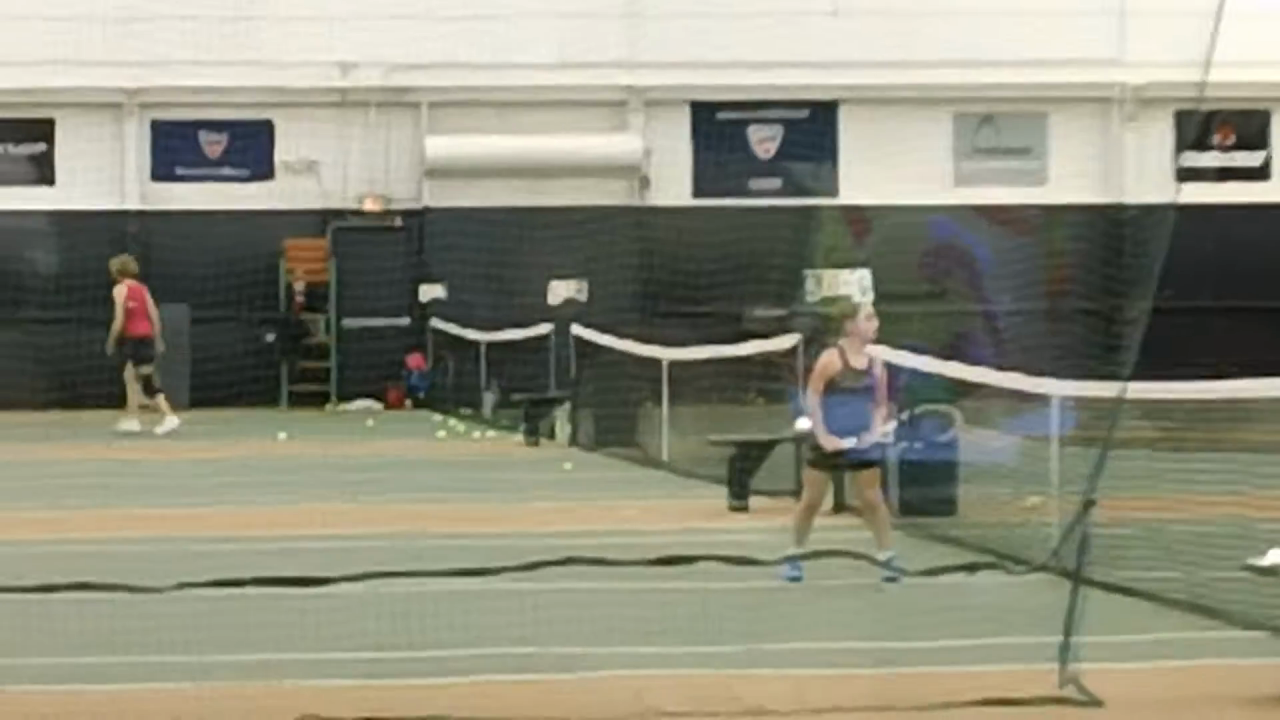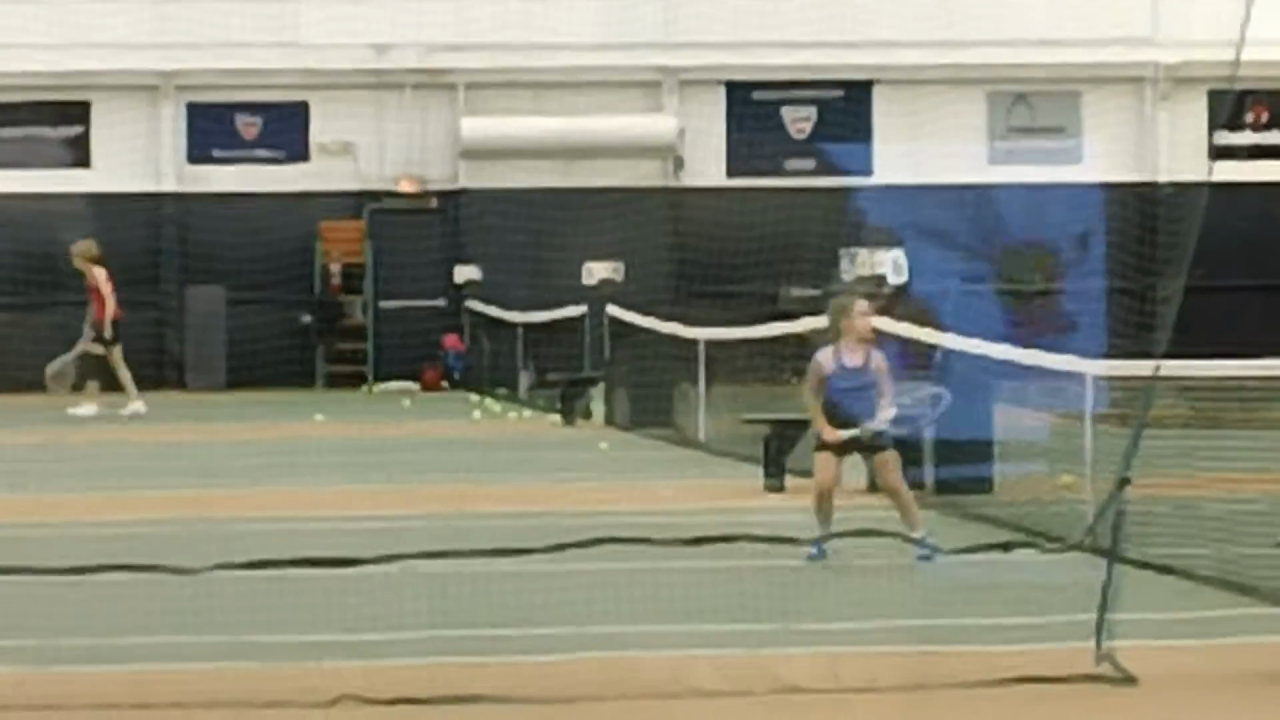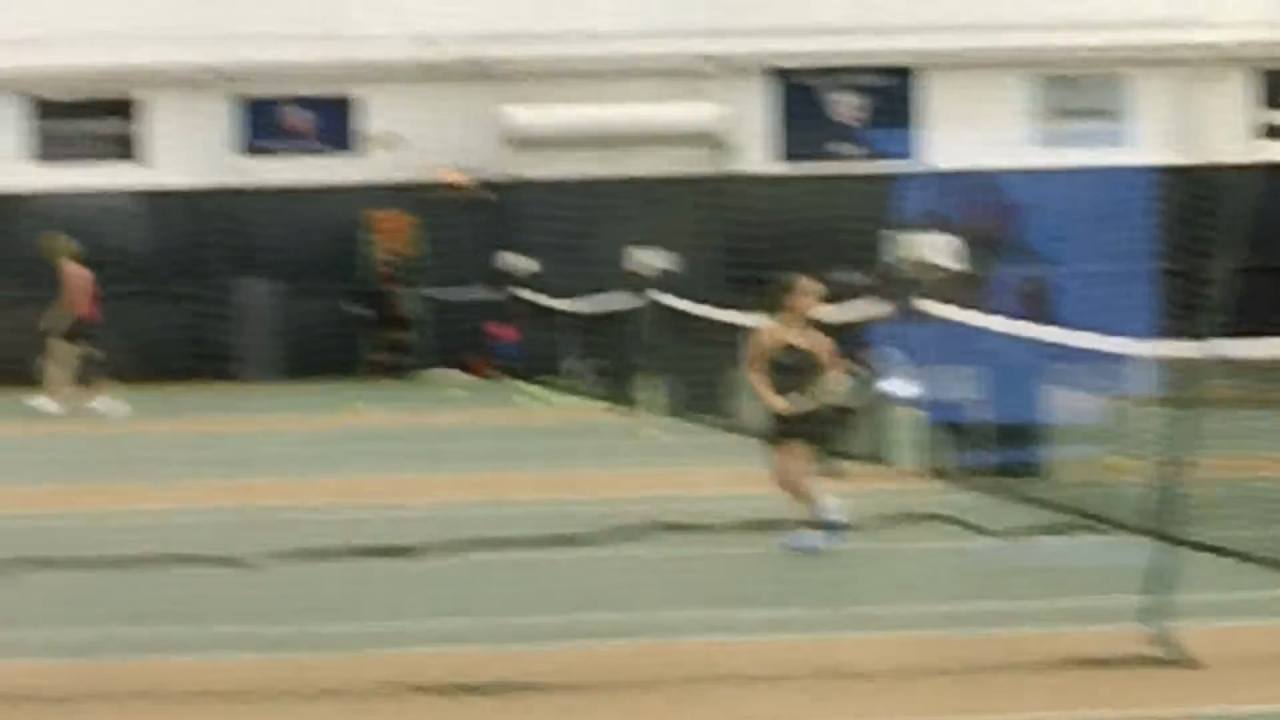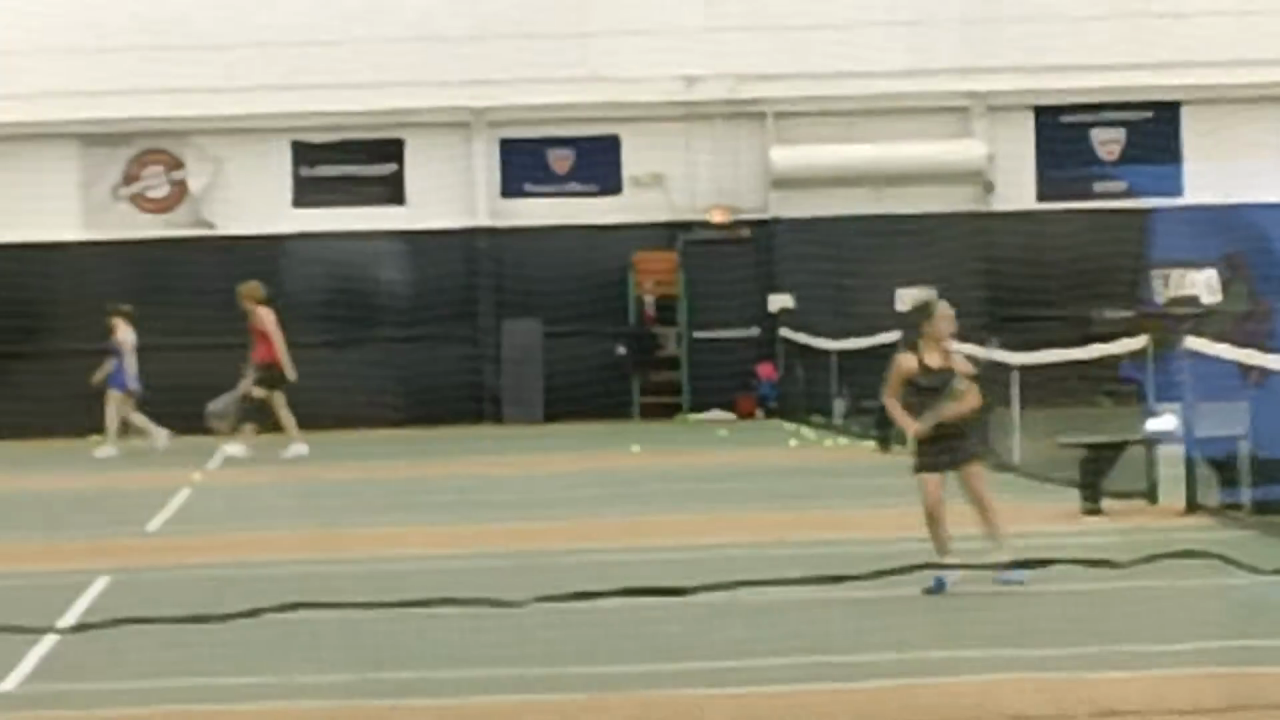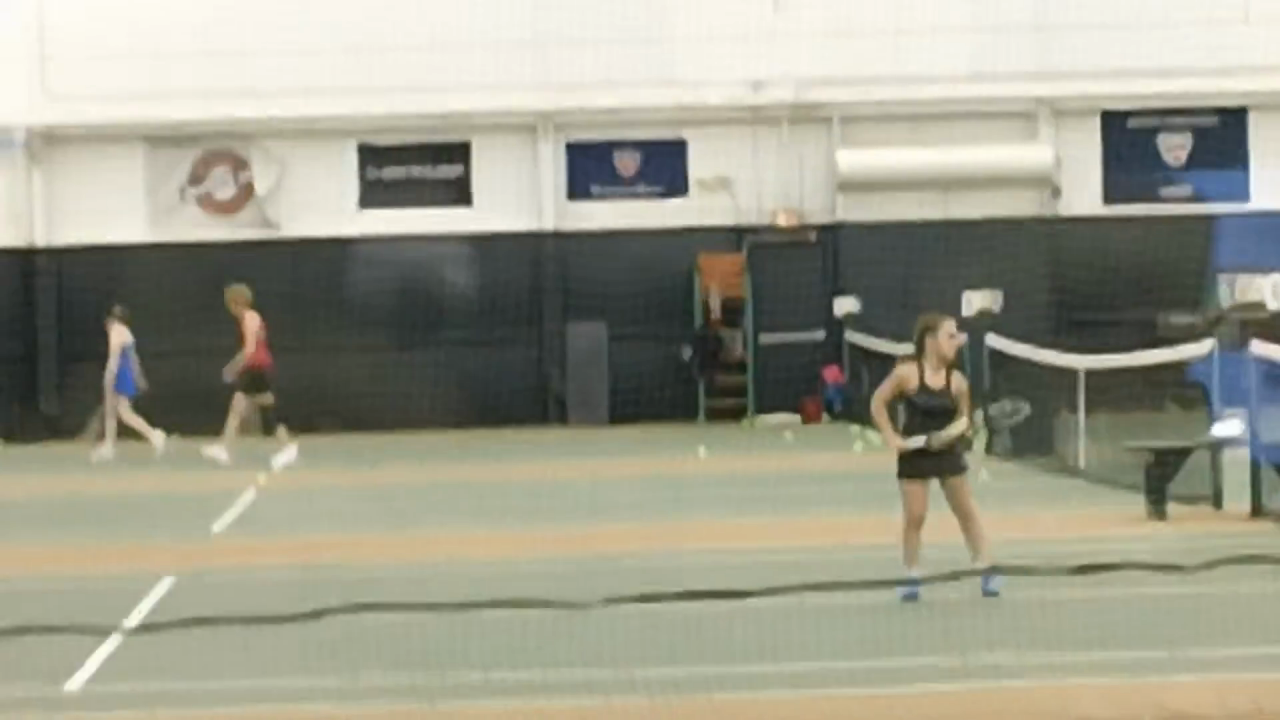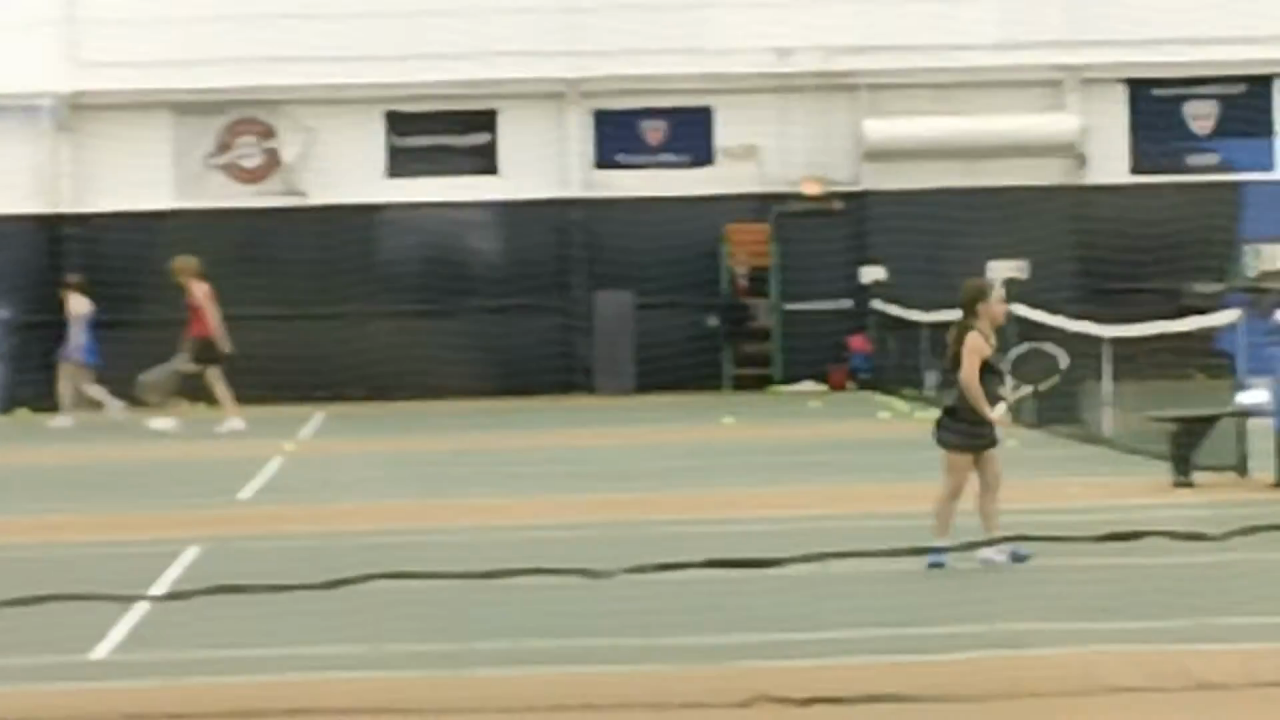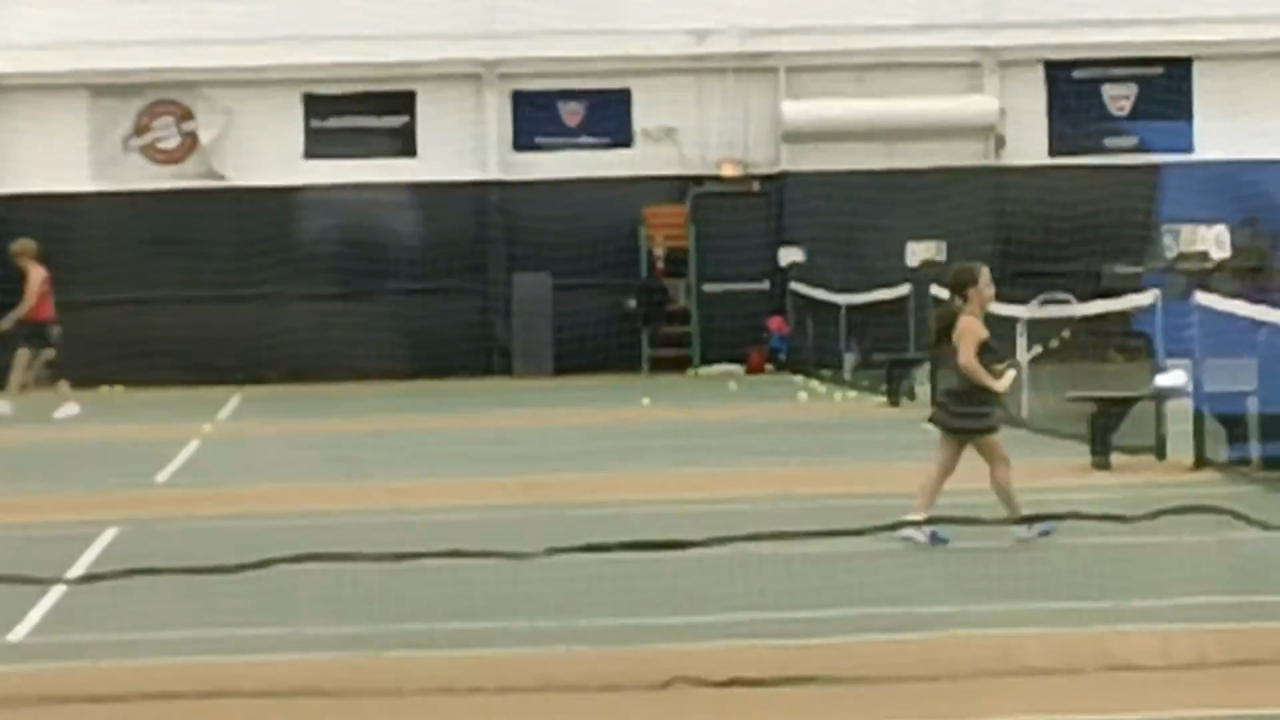
dt=0.5s
person 1, frame 1
left shoulder: (876, 365)
right shoulder: (830, 359)
left elbow: (881, 404)
right elbow: (811, 399)
left wrist: (876, 430)
right wrist: (822, 435)
left hip: (863, 442)
right hip: (829, 441)
left knee: (873, 500)
right knee: (811, 501)
left ankle: (886, 557)
right ankle: (794, 556)
person 1, frame 2
left shoulder: (876, 358)
right shoulder: (824, 358)
left elbow: (886, 394)
right elbow: (809, 394)
left wrist: (881, 418)
right wrist: (823, 428)
left hip: (870, 430)
right hip: (835, 431)
left knee: (894, 484)
right knee: (823, 485)
left ankle: (920, 537)
right ankle: (822, 537)
person 1, frame 3
left shoulder: (817, 341)
right shoulder: (768, 335)
left elbow: (833, 374)
right elbow: (753, 371)
left wrist: (820, 394)
right wrist: (772, 400)
left hip: (808, 414)
right hip: (784, 415)
left knee: (791, 474)
right knee: (783, 476)
right ankle: (824, 507)
person 1, frame 4
left shoulder: (956, 360)
right shoulder: (906, 361)
left elbow: (974, 398)
right elbow: (890, 398)
left wrist: (950, 411)
right wrist: (908, 424)
left hip: (959, 437)
right hip: (929, 443)
left knee: (981, 499)
right knee: (932, 507)
left ankle: (1005, 559)
right ankle: (946, 568)
person 1, frame 5
left shoulder: (957, 381)
right shoulder: (906, 373)
left elbow: (963, 420)
right elbow: (878, 403)
left wrist: (951, 434)
right wrist: (892, 438)
left hip: (947, 452)
right hip: (915, 453)
left knee: (966, 511)
right knee: (915, 516)
left ankle: (985, 570)
right ankle: (912, 579)
person 1, frame 6
left shoulder: (987, 340)
right shoulder: (974, 340)
right elbow: (967, 380)
left wrist: (999, 397)
right wrist: (987, 411)
left hip: (981, 425)
right hip: (962, 422)
left knee: (992, 482)
right knee: (954, 486)
left ankle: (993, 546)
right ankle: (939, 546)
person 1, frame 7
left shoulder: (959, 321)
right shoulder: (969, 323)
right elbow: (966, 362)
left wrist: (998, 370)
right wrist: (994, 383)
left hip: (954, 403)
right hip: (968, 406)
left knee: (944, 466)
right knee: (1000, 462)
left ankle: (916, 523)
right ankle: (1023, 524)
